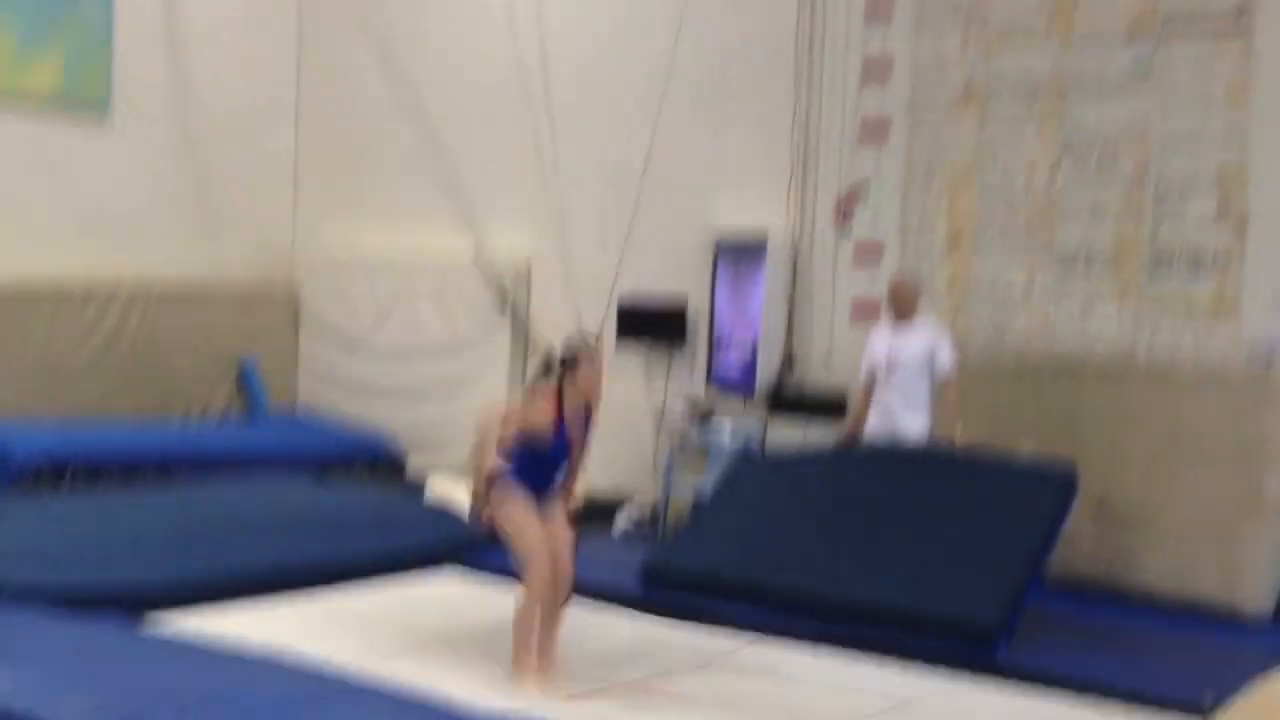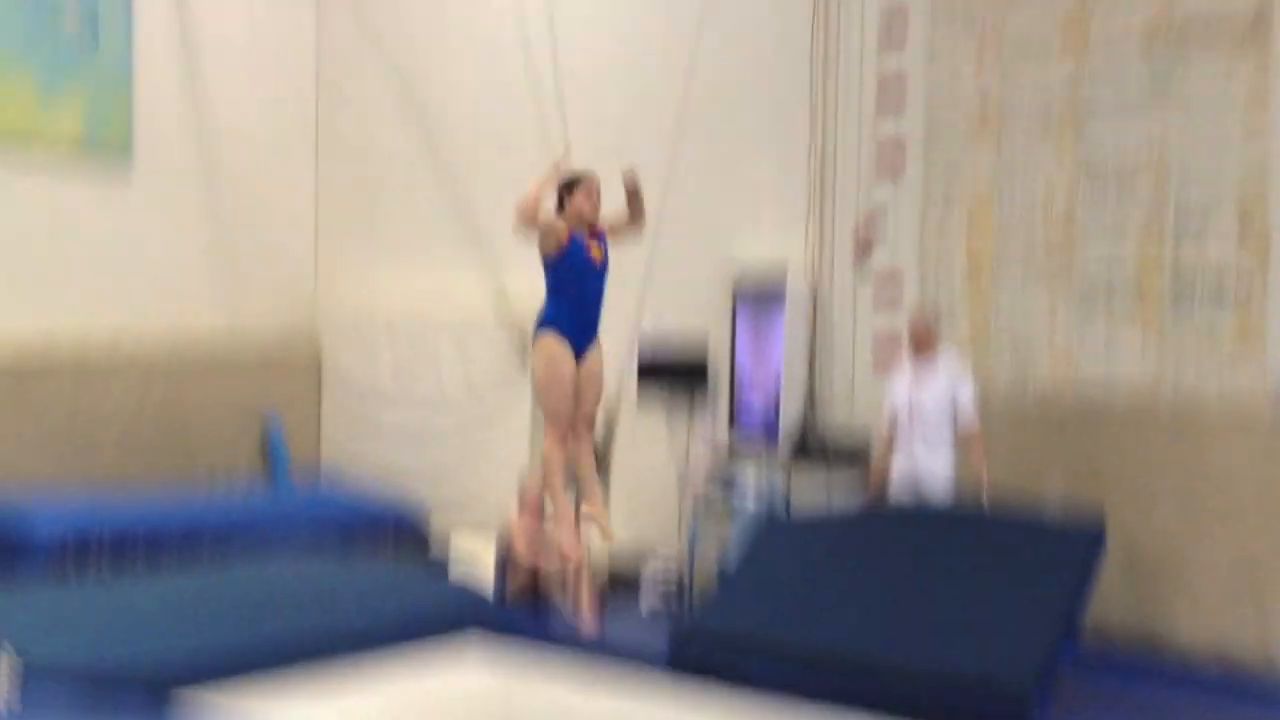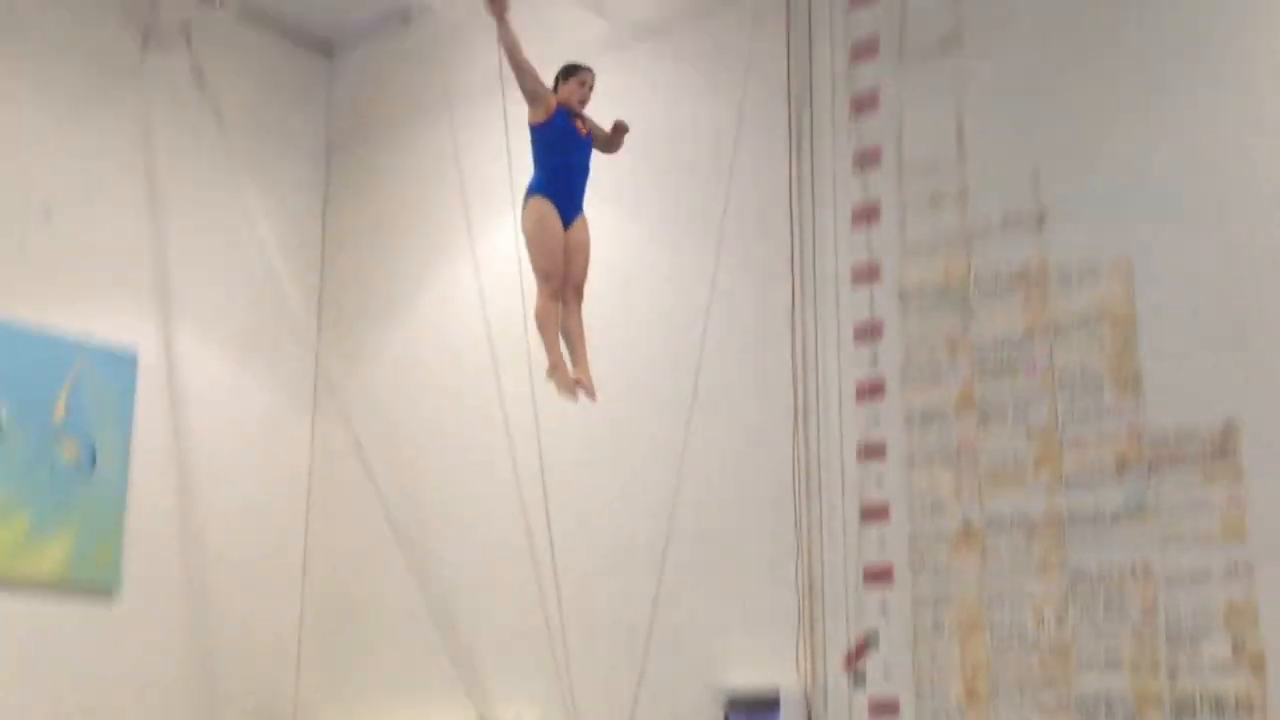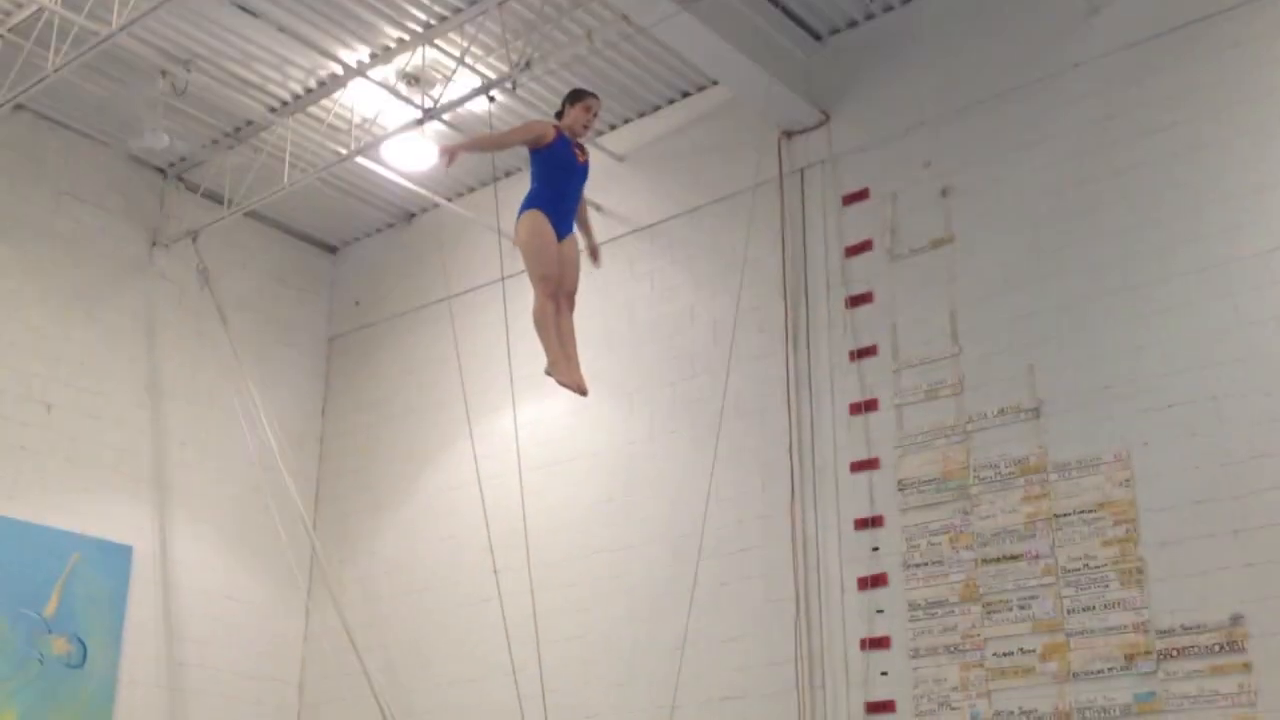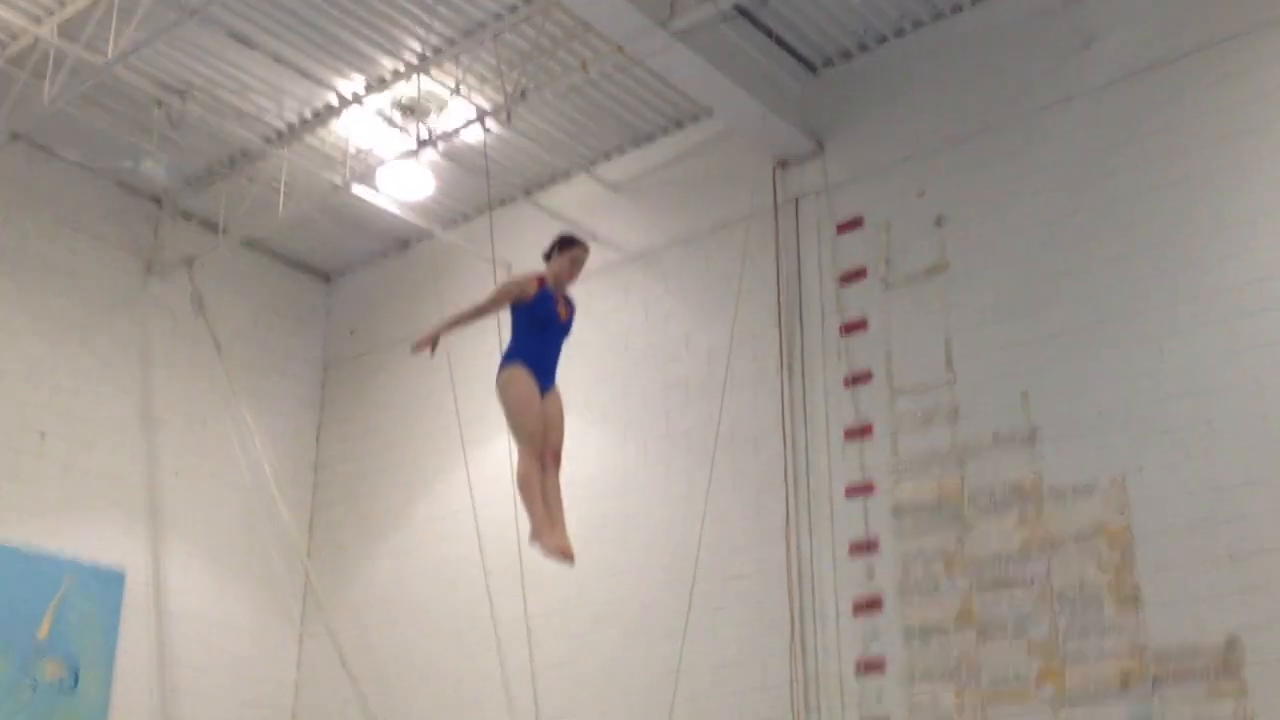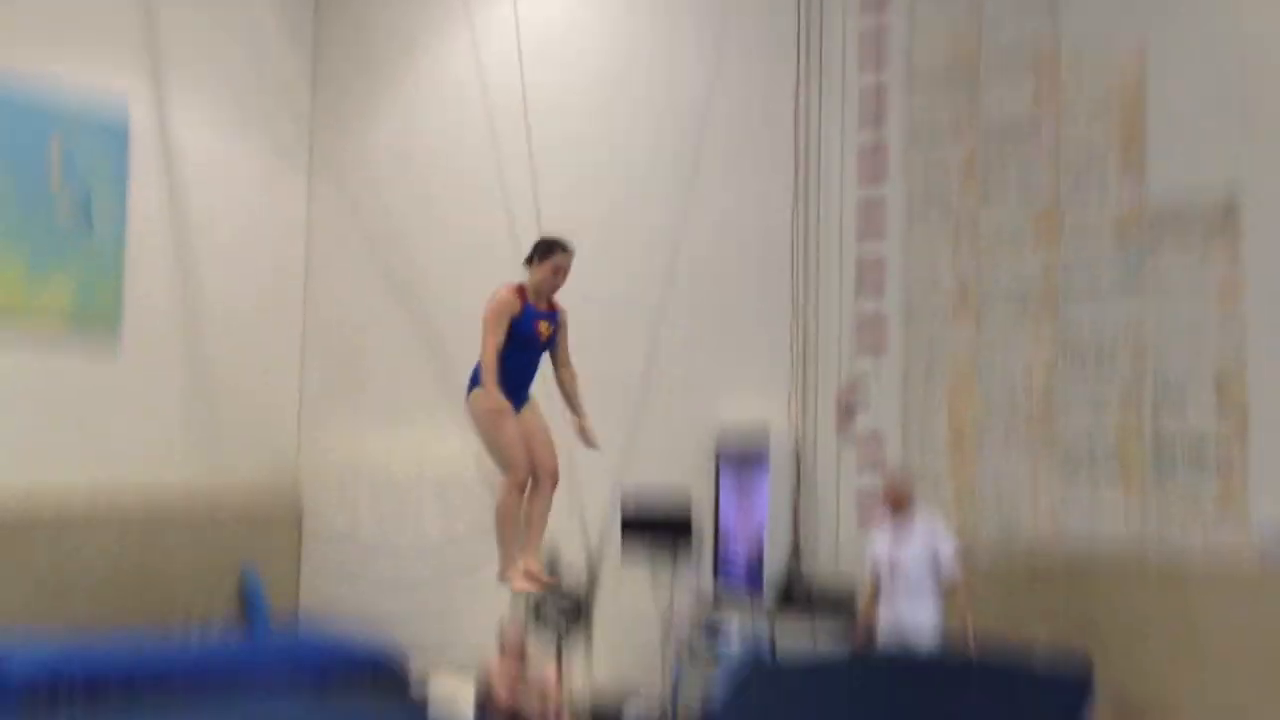
dt=0.4s
person 1, frame 1
left shoulder: (586, 407)
right shoulder: (541, 404)
right elbow: (495, 437)
left wrist: (567, 490)
left hip: (548, 495)
right hip: (516, 494)
left knee: (562, 582)
right knee: (540, 580)
left ankle: (544, 656)
right ankle: (524, 661)
person 1, frame 2
left shoulder: (598, 233)
right shoulder: (556, 233)
left elbow: (634, 224)
right elbow: (525, 218)
left wrist: (634, 194)
right wrist: (544, 183)
left hip: (588, 341)
right hip: (555, 336)
left knee: (584, 429)
right knee: (558, 430)
left ankle: (593, 500)
right ankle: (560, 511)
person 1, frame 3
left shoulder: (585, 123)
right shoulder: (545, 106)
left elbow: (608, 146)
right elbow: (518, 61)
left wrist: (617, 134)
left hip: (574, 211)
right hip: (543, 203)
left knee: (573, 295)
right knee: (550, 288)
left ankle: (580, 366)
right ankle: (557, 363)
person 1, frame 4
left shoulder: (583, 153)
right shoulder: (545, 132)
right elbow: (500, 139)
left wrist: (590, 237)
right wrist: (460, 146)
left hip: (565, 228)
right hip: (537, 216)
left knee: (566, 299)
right knee: (547, 291)
left ankle: (572, 367)
right ankle: (557, 362)
person 1, frame 5
left shoulder: (568, 304)
right shoulder: (527, 286)
right elbow: (479, 309)
right wrist: (437, 332)
left hip: (547, 383)
right hip: (518, 372)
left knee: (551, 458)
right knee: (532, 449)
left ankle: (558, 533)
right ankle: (541, 528)
person 1, frame 6
left shoulder: (556, 314)
right shoulder: (506, 300)
left elbow: (564, 369)
right elbow: (490, 351)
left wrist: (581, 419)
right wrist: (493, 394)
left hip: (519, 400)
right hip: (488, 395)
left knee: (548, 474)
right knee: (518, 475)
left ankle: (529, 559)
right ankle: (508, 567)
